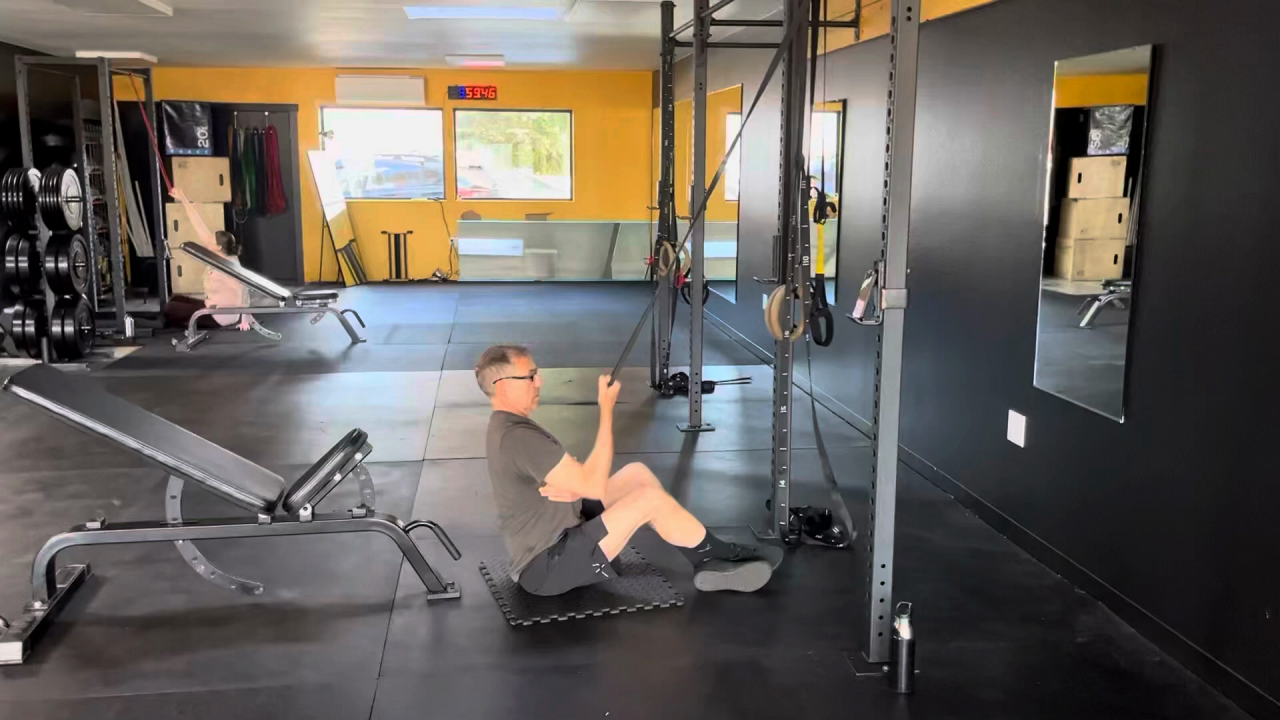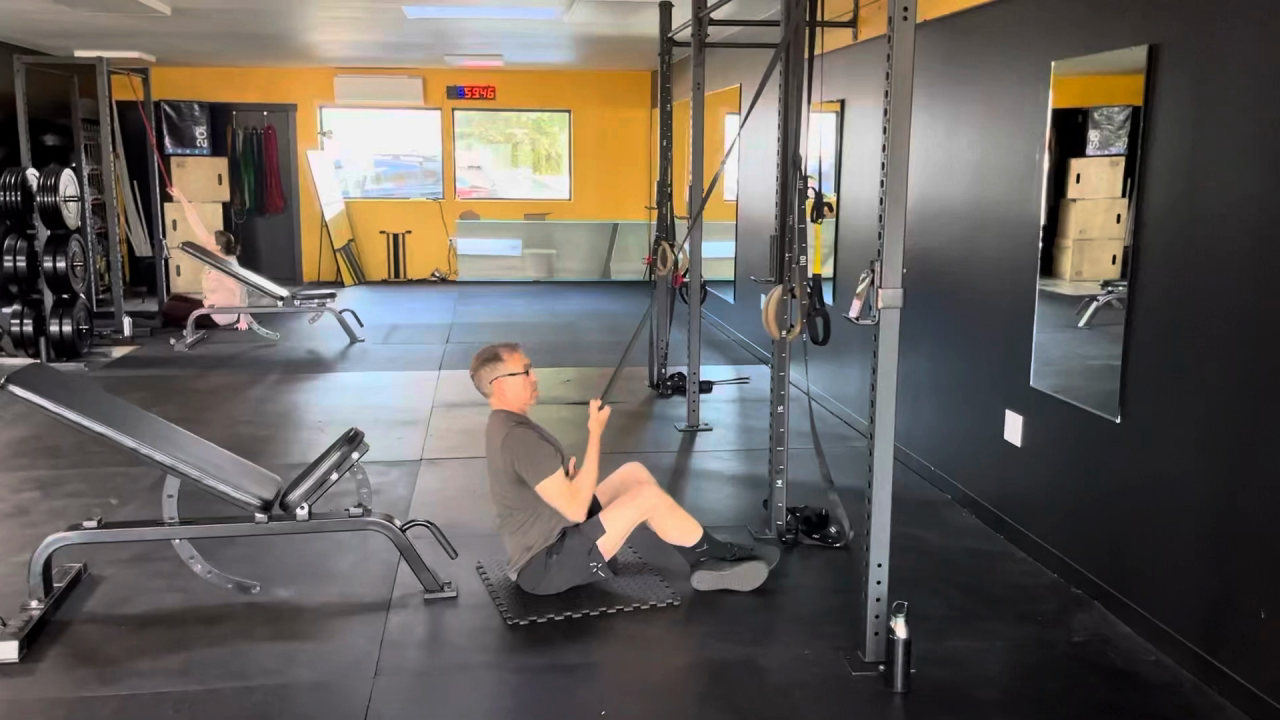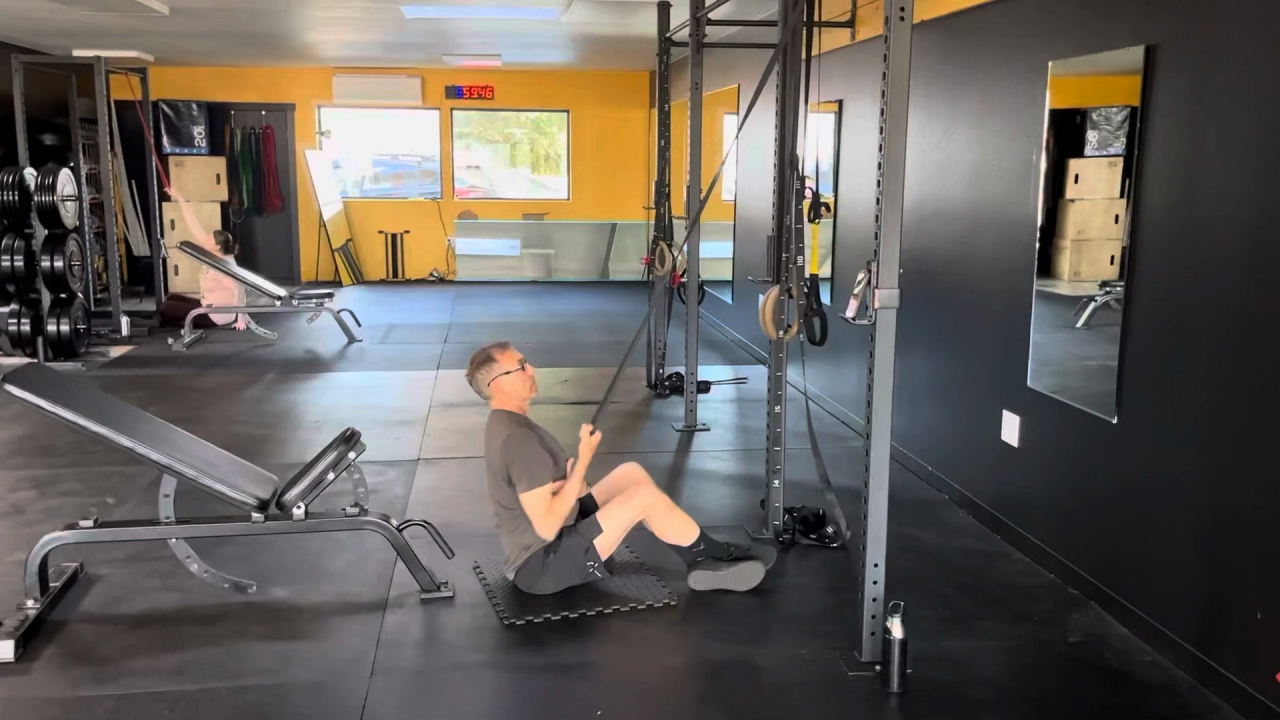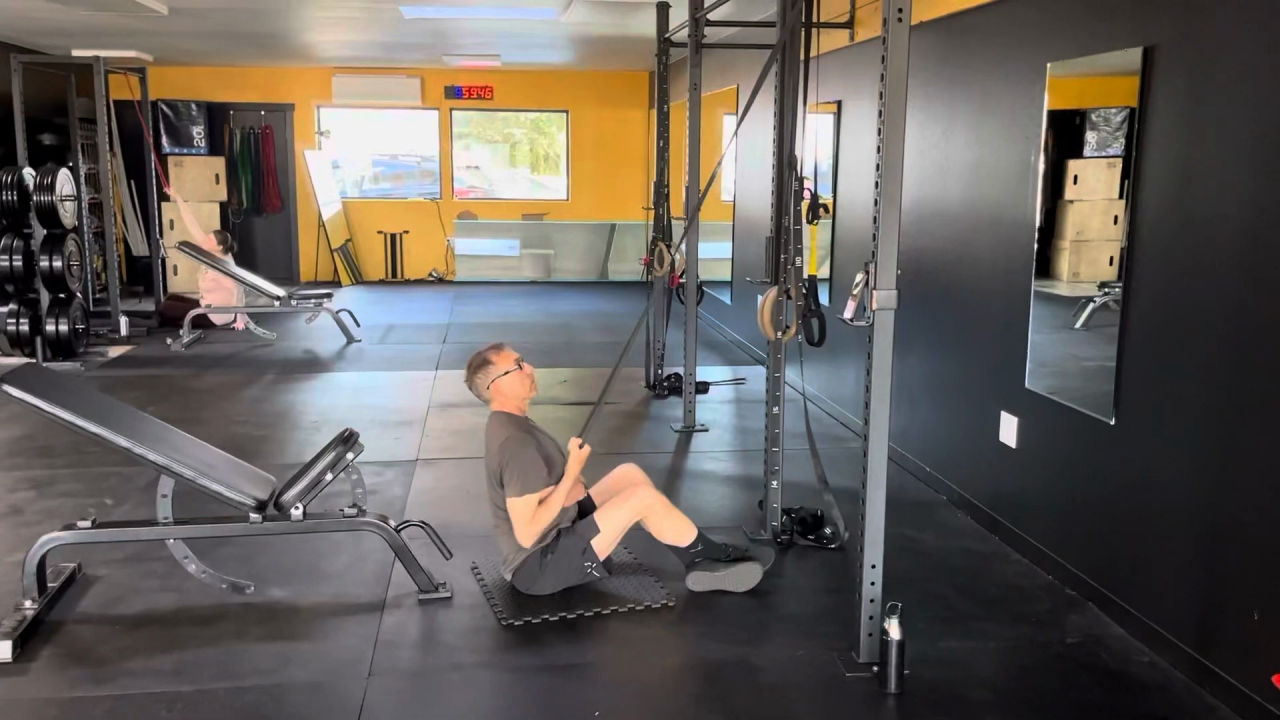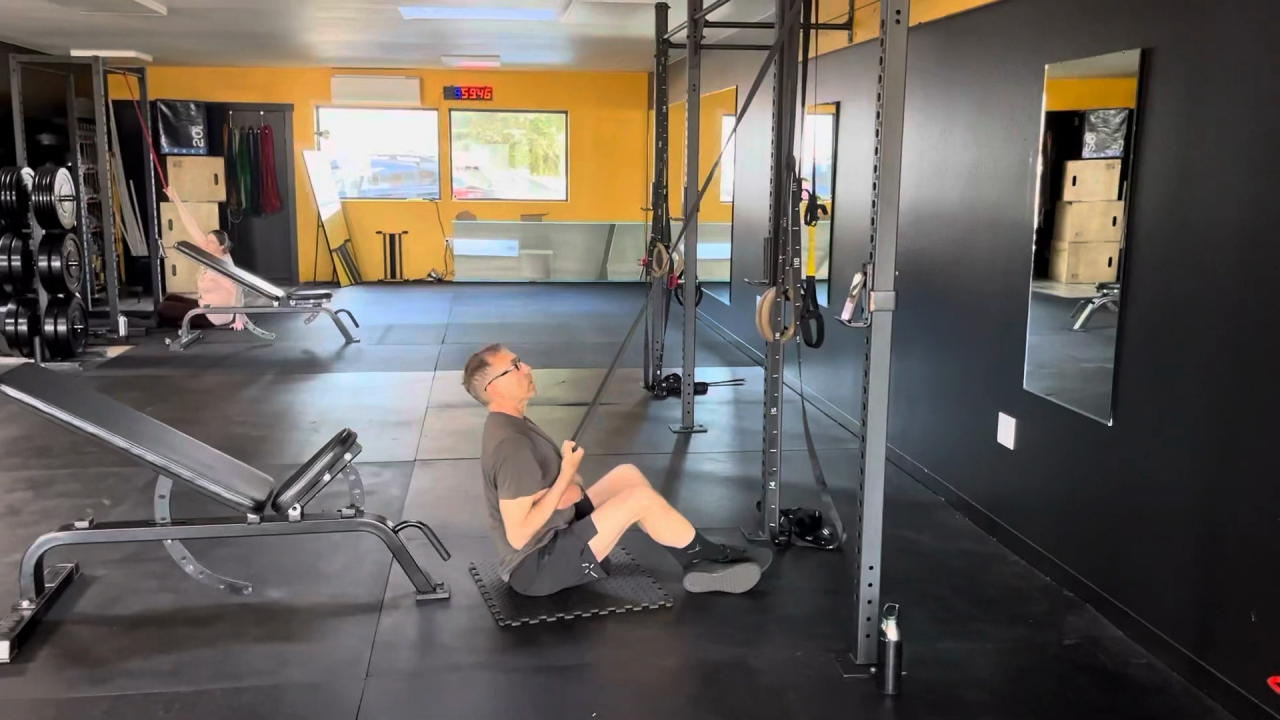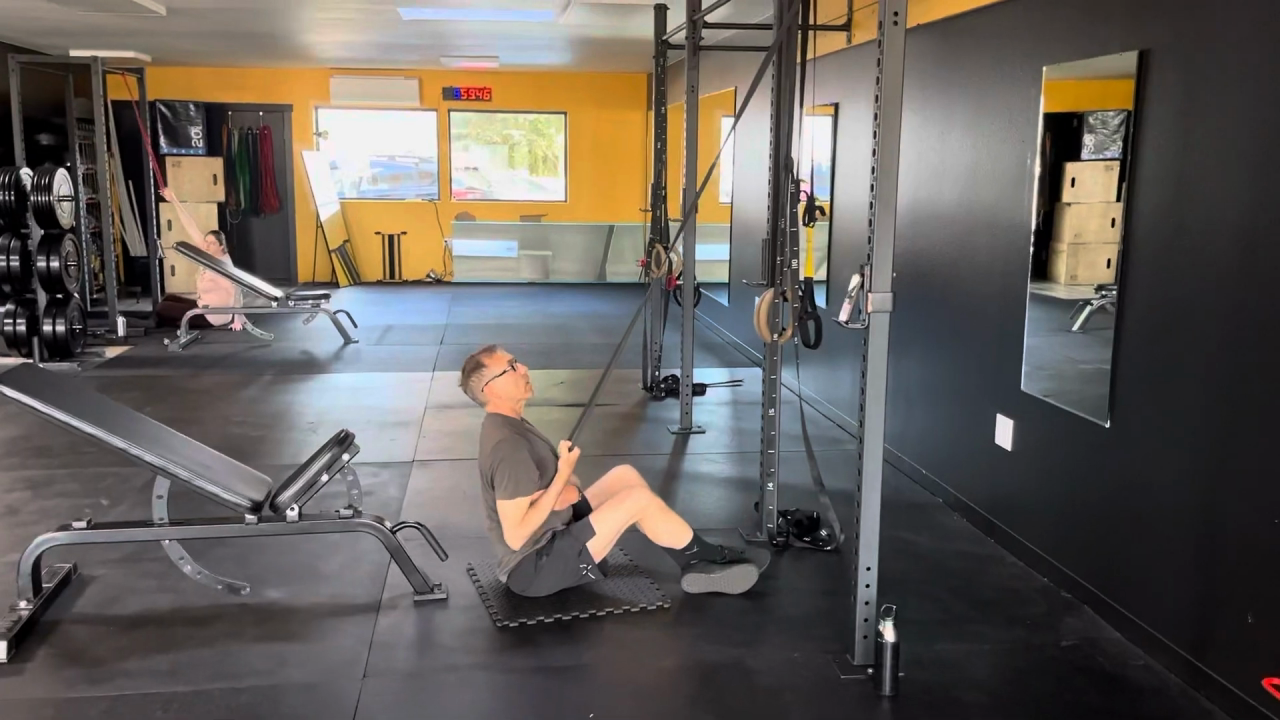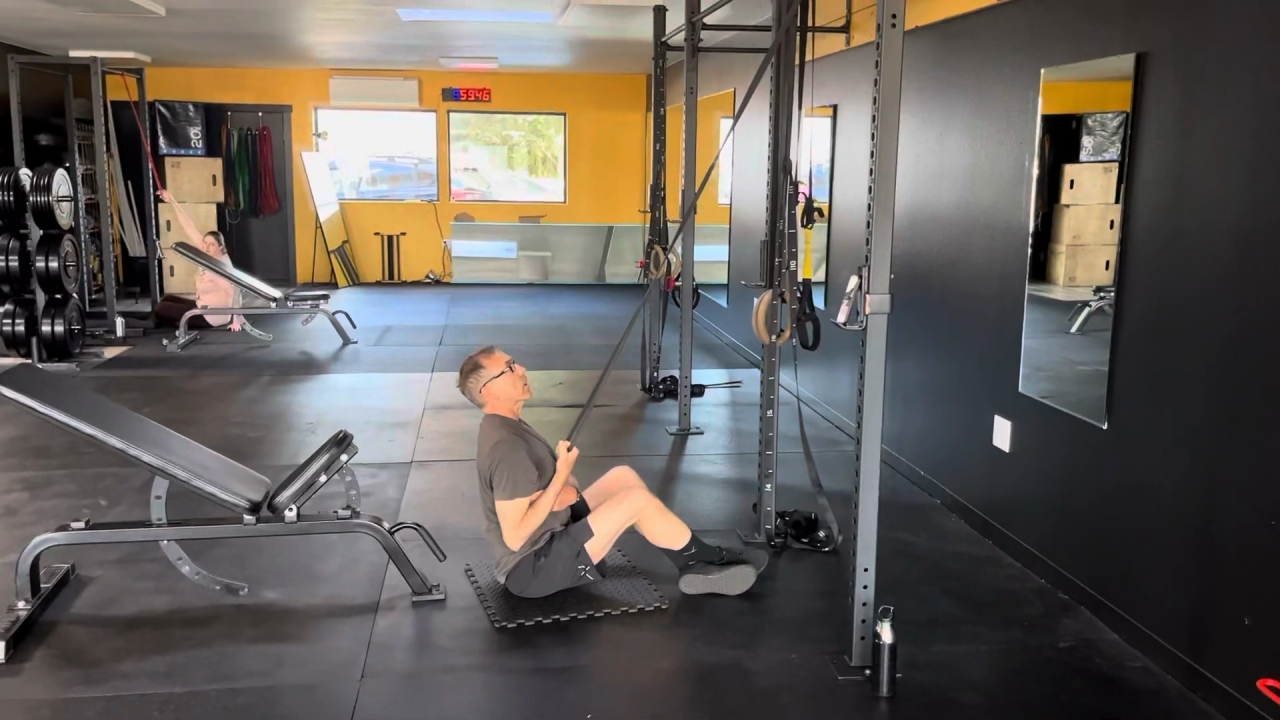
dt=0.1s
person 1, frame 1
left shoulder: (511, 426)
right shoulder: (516, 438)
left elbow: (569, 477)
right elbow: (598, 487)
left wrist: (575, 485)
right wrist: (605, 409)
left hip: (555, 538)
right hip: (546, 566)
left knee: (636, 473)
right knee: (650, 498)
left ankle: (713, 560)
right ankle: (725, 556)
person 1, frame 2
left shoulder: (510, 424)
right shoulder: (517, 437)
left elbow: (557, 471)
right elbow: (577, 510)
left wrist: (572, 483)
right wrist: (595, 434)
left hip: (553, 537)
right hip: (544, 566)
left knee: (633, 472)
right knee: (648, 496)
left ankle: (709, 560)
right ankle: (722, 555)
person 1, frame 3
left shoulder: (513, 423)
right shoulder: (516, 439)
left elbow: (551, 477)
right elbow: (547, 526)
left wrist: (574, 484)
right wrist: (585, 460)
left hip: (549, 545)
right hip: (540, 566)
left knee: (630, 473)
right knee: (645, 495)
left ankle: (706, 561)
right ankle: (719, 554)
person 1, frame 4
left shoulder: (513, 423)
right shoulder: (514, 442)
left elbow: (550, 478)
right elbow: (526, 534)
left wrist: (573, 488)
right wrist: (574, 473)
left hip: (550, 539)
right hip: (538, 566)
left knee: (628, 474)
right knee: (643, 496)
left ankle: (704, 562)
right ankle: (716, 555)
person 1, frame 5
left shoulder: (514, 424)
right shoulder: (510, 445)
left elbow: (559, 480)
right elbow: (518, 536)
left wrist: (572, 490)
right wrist: (566, 479)
left hip: (553, 535)
right hip: (536, 567)
left knee: (626, 475)
right knee: (640, 498)
left ankle: (702, 562)
right ankle: (716, 557)
person 1, frame 6
left shoulder: (511, 425)
right shoulder: (507, 446)
left elbow: (556, 481)
right elbow: (515, 536)
left wrist: (570, 491)
right wrist: (563, 479)
left hip: (549, 538)
right hip: (534, 568)
left knee: (624, 476)
right knee: (638, 500)
left ankle: (699, 564)
right ankle: (713, 557)
person 1, frame 7
left shoulder: (510, 426)
right shoulder: (506, 447)
left elbow: (553, 482)
right elbow: (514, 536)
left wrist: (568, 492)
right wrist: (561, 478)
left hip: (547, 538)
right hip: (532, 569)
left knee: (622, 477)
right knee: (637, 500)
left ankle: (699, 564)
right ankle: (712, 559)
